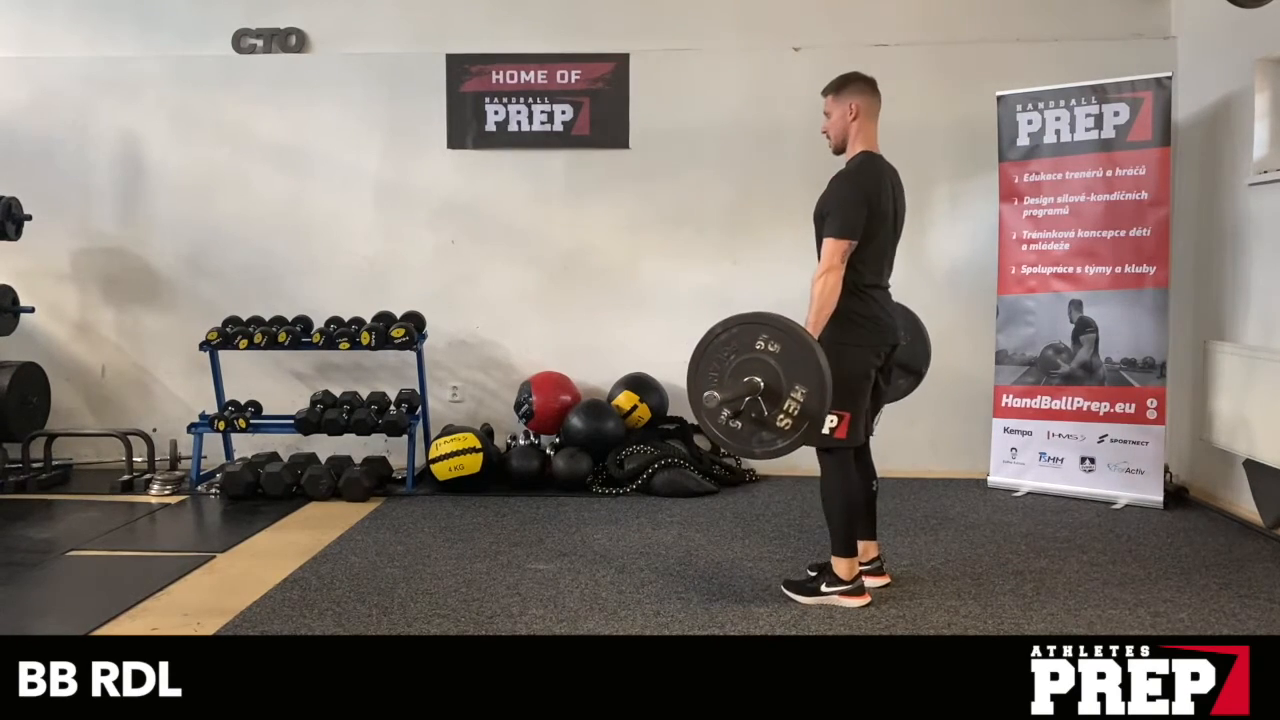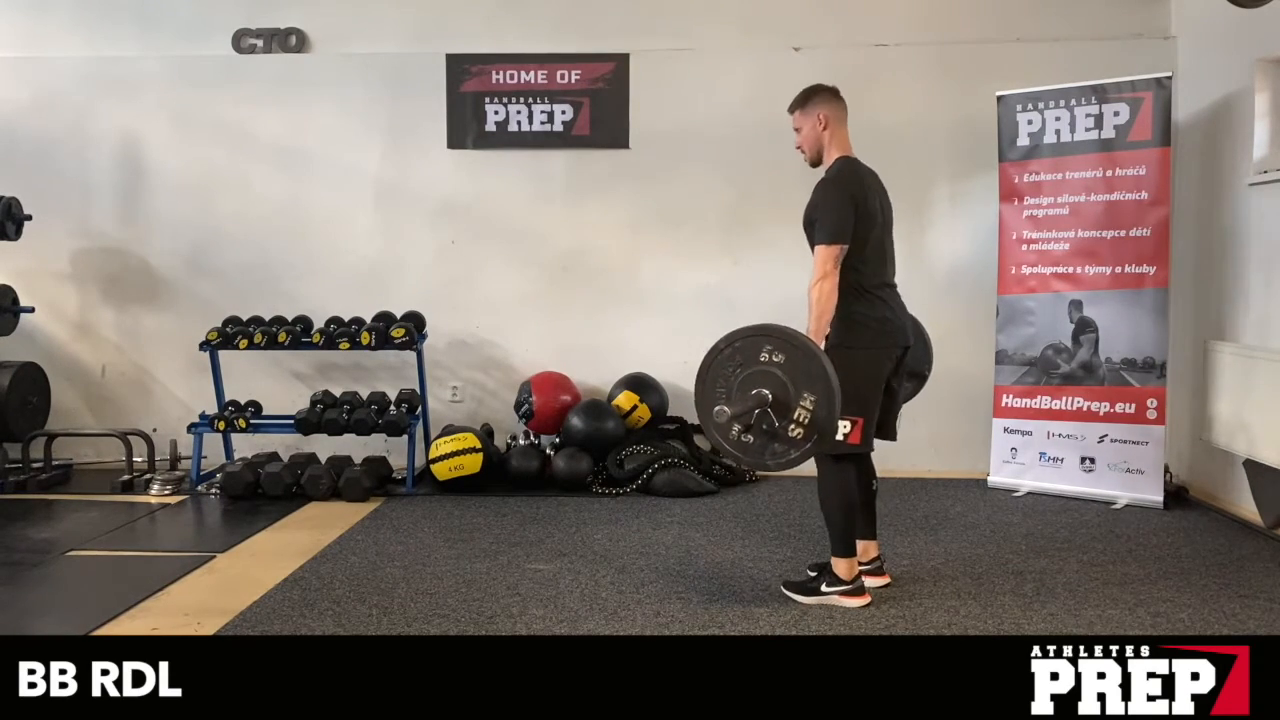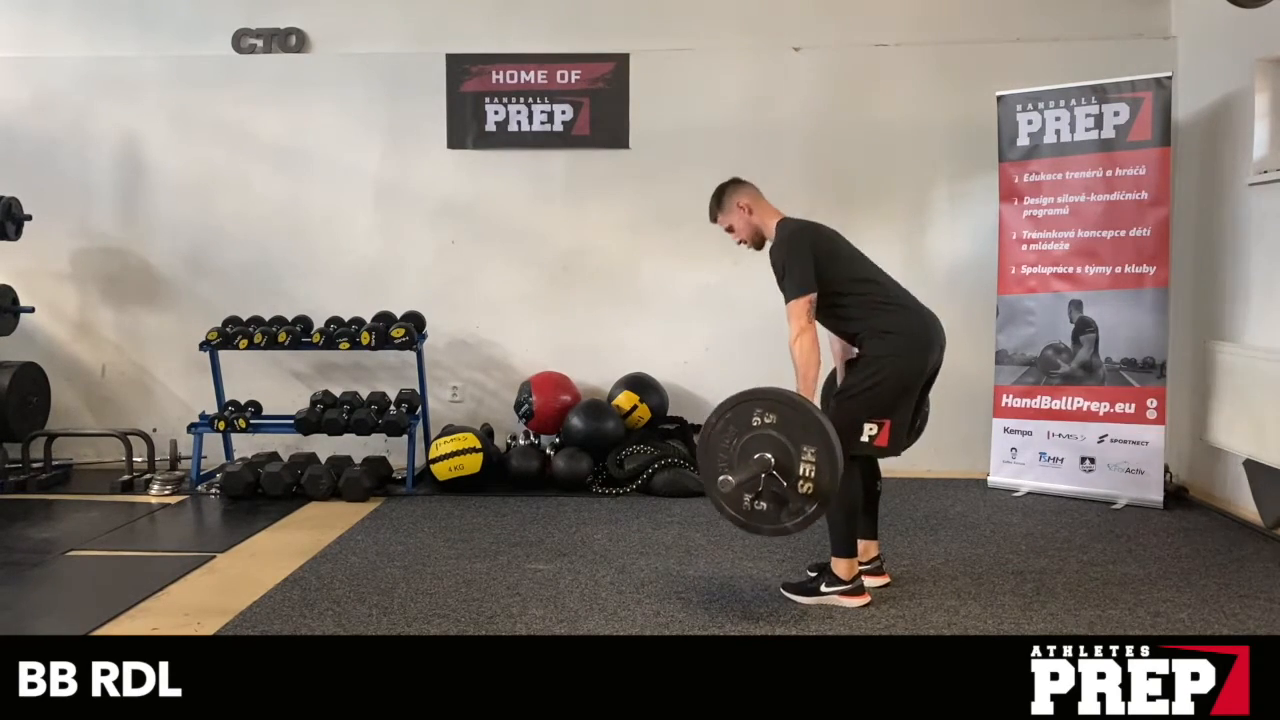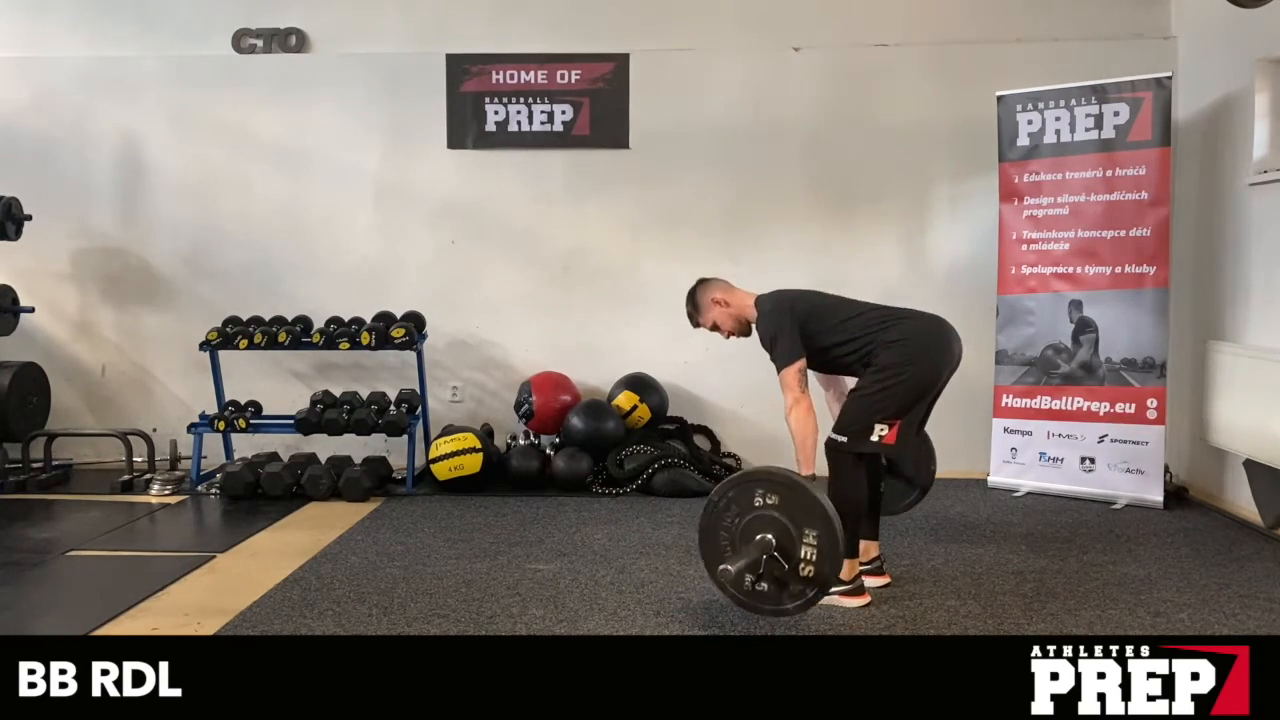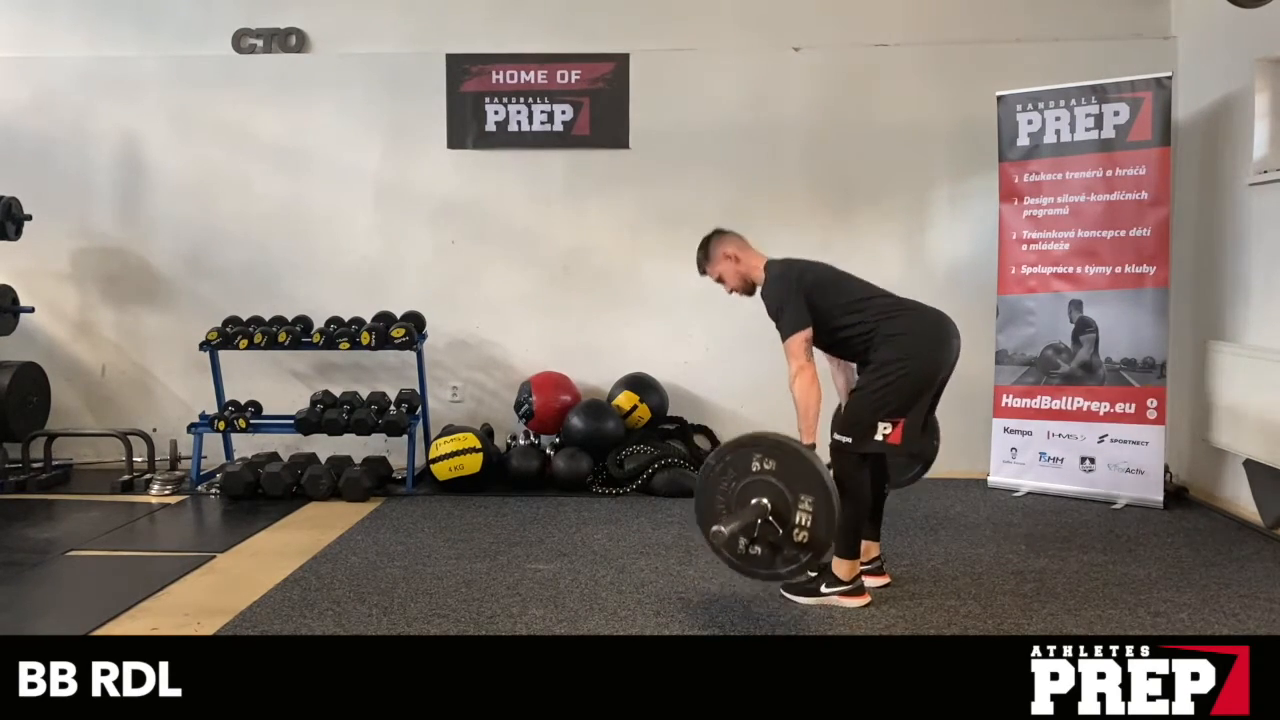
dt=0.5s
person 1, frame 1
left shoulder: (852, 181)
right shoulder: (887, 178)
left elbow: (832, 270)
left wrist: (806, 343)
left hip: (849, 334)
right hip: (877, 327)
left knee: (835, 448)
right knee: (852, 446)
left ankle: (844, 577)
right ankle: (868, 559)
person 1, frame 2
left shoulder: (835, 186)
right shoulder: (866, 179)
left elbow: (826, 276)
left hip: (861, 336)
right hip: (886, 328)
left knee: (831, 448)
right knee: (850, 447)
left ankle: (843, 578)
right ankle: (867, 558)
person 1, frame 3
left shoulder: (788, 243)
right shoulder: (805, 236)
left elbow: (802, 330)
right elbow: (842, 315)
right wrist: (846, 386)
left hip: (898, 344)
right hip: (919, 336)
left knee: (837, 448)
right knee: (853, 448)
left ankle: (844, 578)
right ankle: (868, 559)
person 1, frame 4
left shoulder: (773, 318)
right shoulder: (787, 310)
left elbow: (797, 401)
right elbow: (833, 384)
left wrist: (806, 480)
right wrist: (851, 432)
left hip: (915, 350)
right hip: (935, 343)
left knee: (845, 446)
left ankle: (844, 578)
right ankle: (868, 559)
person 1, frame 5
left shoulder: (779, 284)
right shoulder: (794, 277)
left elbow: (802, 369)
right elbow: (839, 352)
left wrist: (807, 448)
right wrist: (854, 411)
left hip: (913, 346)
right hip: (934, 336)
left knee: (851, 447)
right knee: (866, 443)
left ankle: (843, 579)
right ankle: (868, 559)
